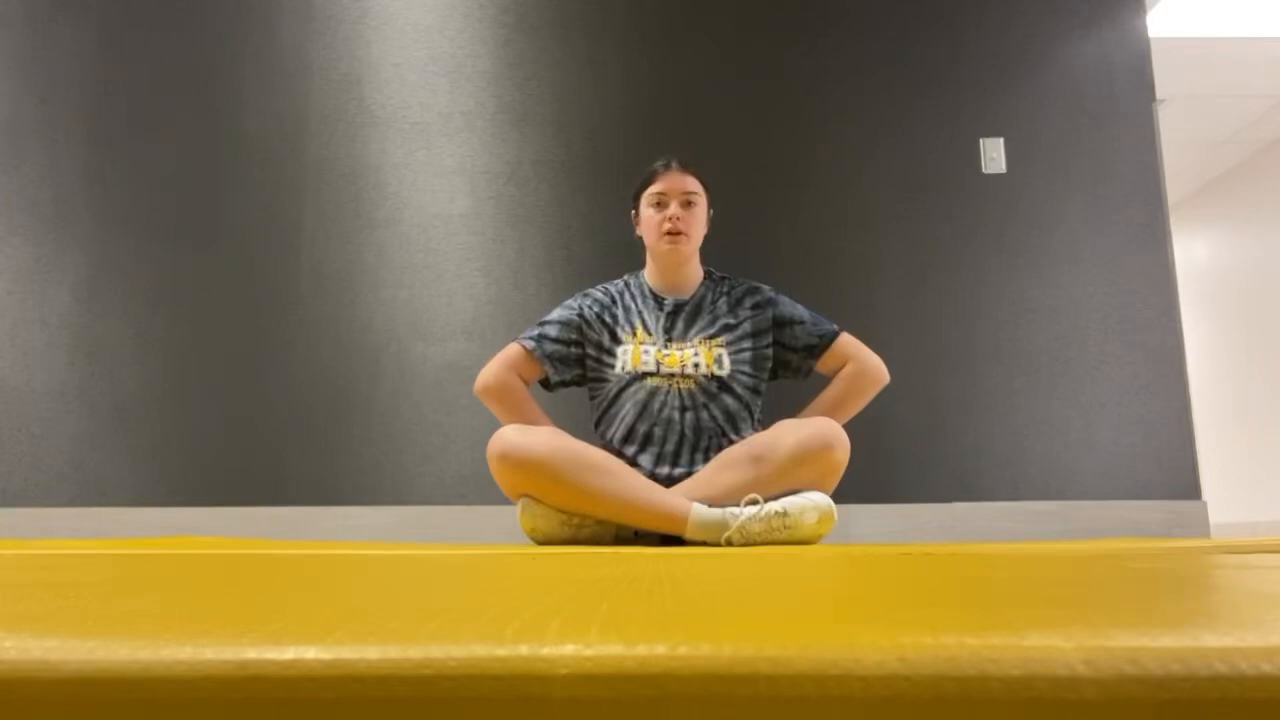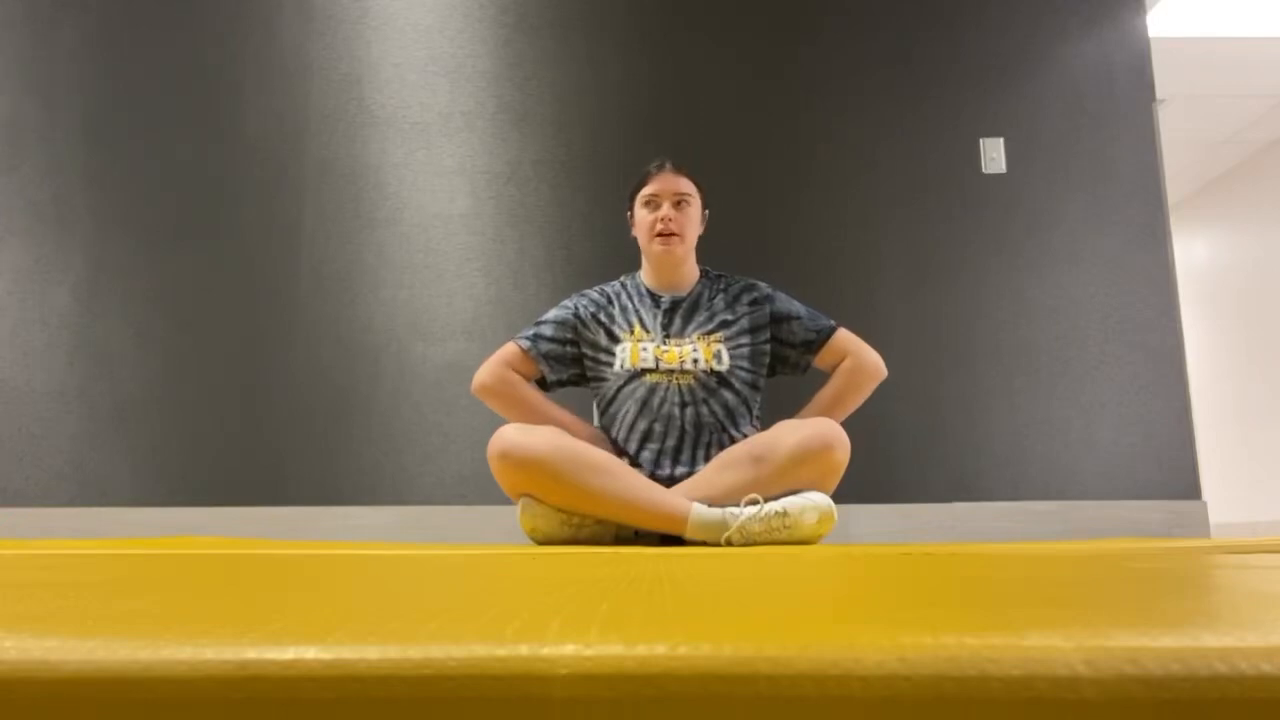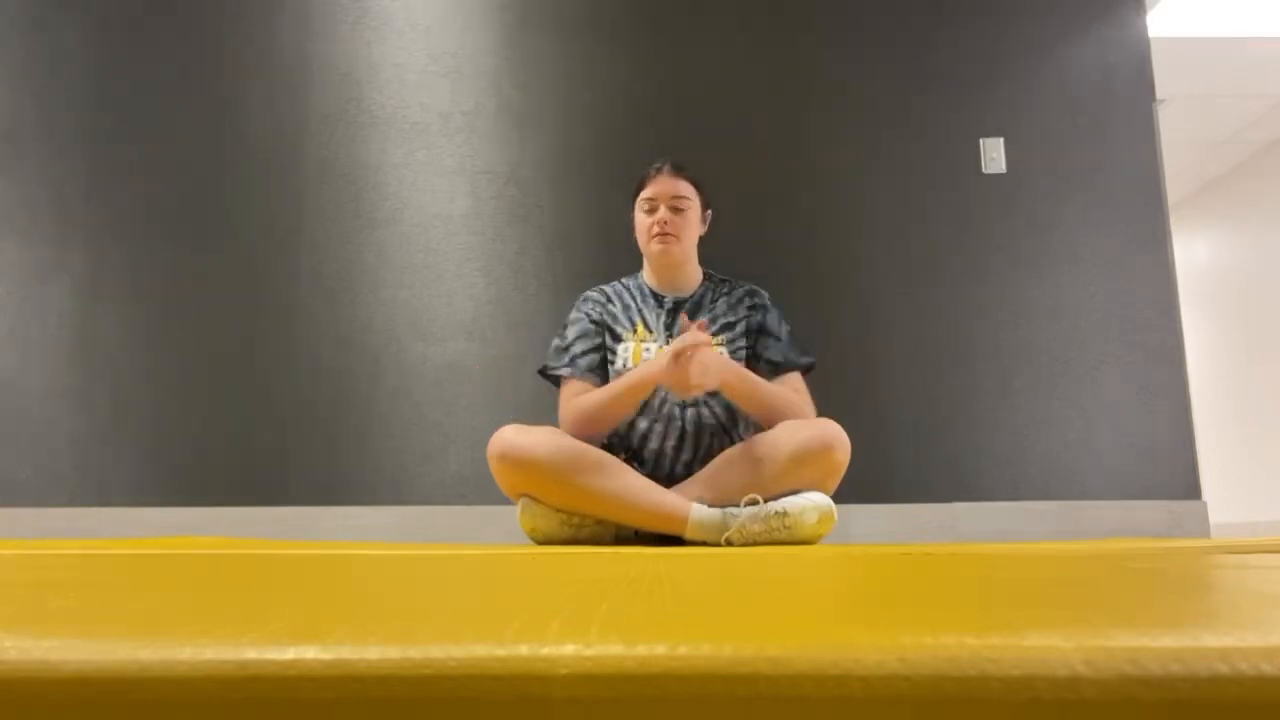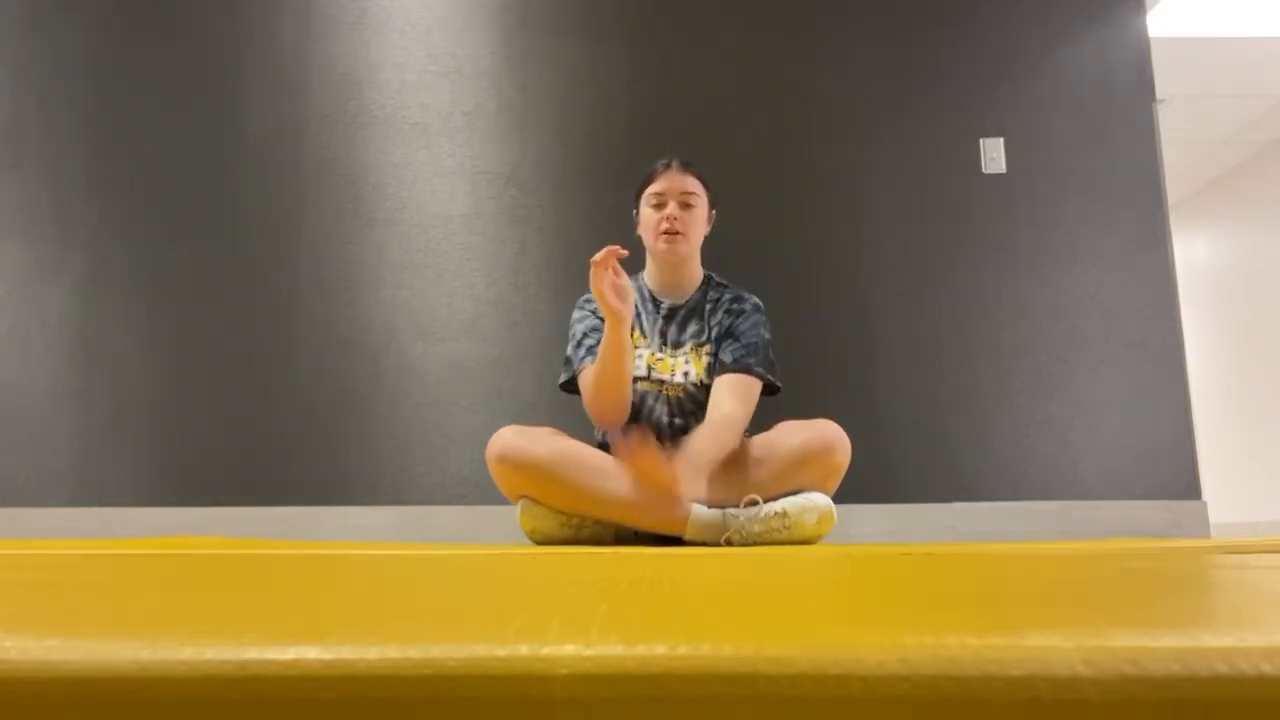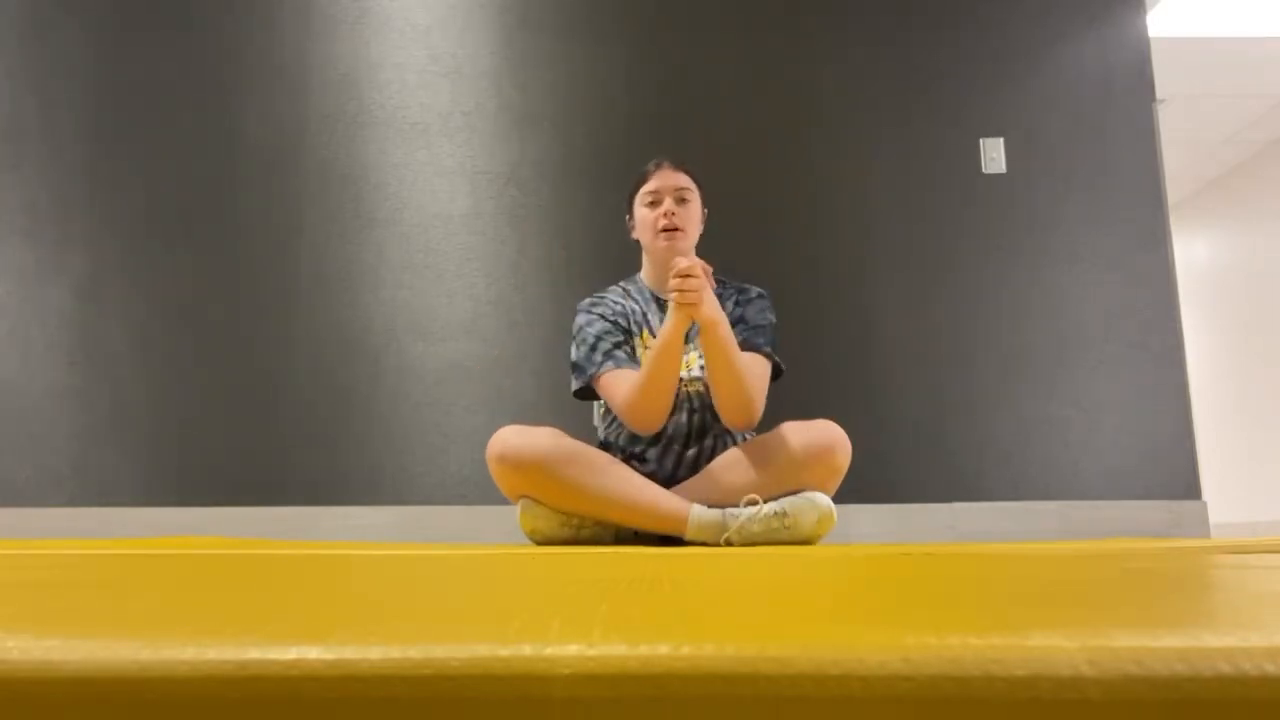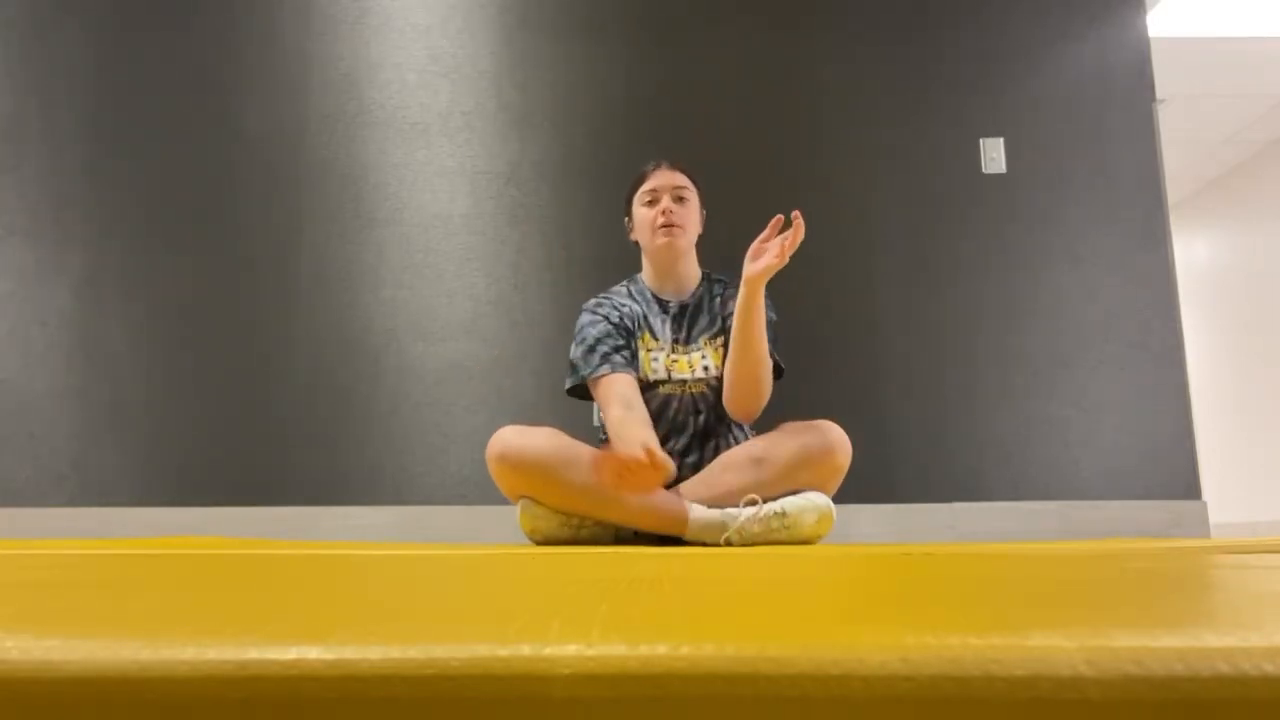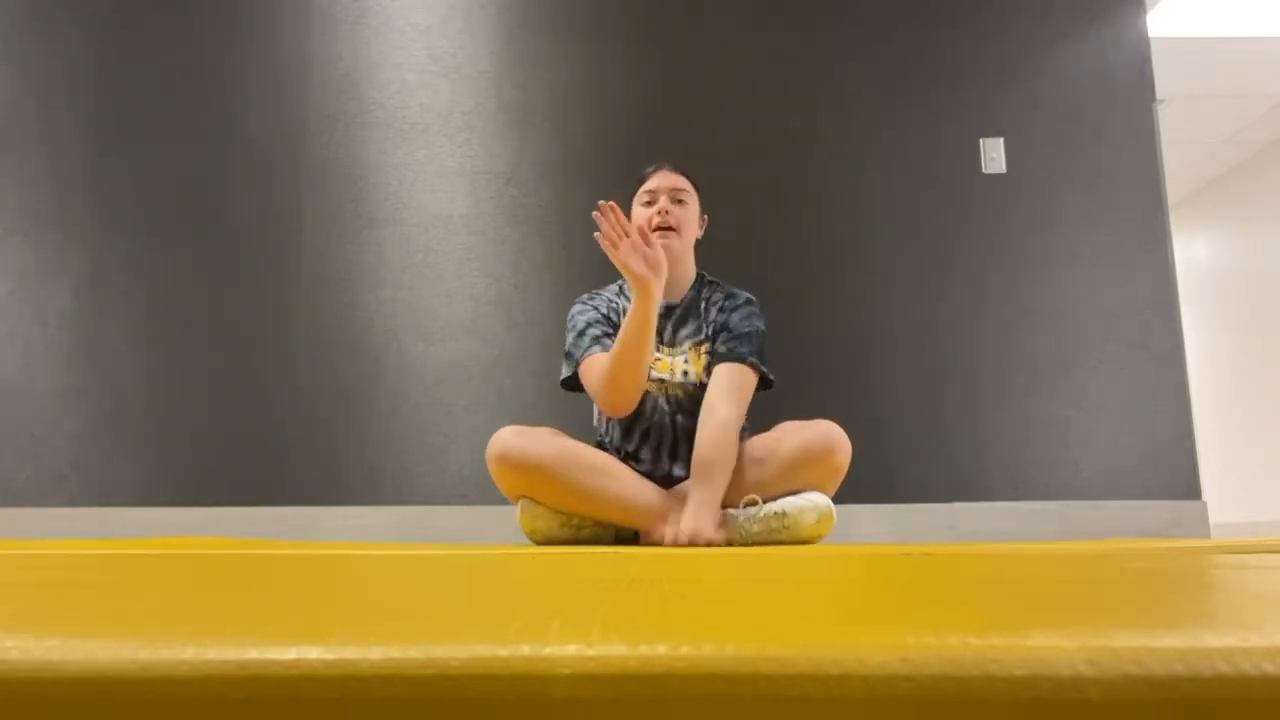
dt=0.7s
person 1, frame 1
left shoulder: (756, 307)
right shoulder: (596, 310)
left elbow: (867, 369)
right elbow: (495, 380)
left wrist: (786, 449)
right wrist: (565, 463)
left hip: (731, 492)
right hip: (620, 495)
left knee: (827, 440)
right knee: (508, 447)
left ankle: (608, 521)
right ankle: (715, 523)
person 1, frame 2
left shoulder: (753, 304)
right shoulder: (593, 310)
left elbow: (865, 364)
right elbow: (492, 377)
left wrist: (783, 446)
right wrist: (586, 437)
left hip: (731, 489)
right hip: (619, 493)
left knee: (828, 442)
right knee: (510, 445)
left ankle: (619, 522)
right ankle: (723, 523)
person 1, frame 3
left shoulder: (750, 306)
right shoulder: (597, 307)
left elbow: (801, 417)
right elbow: (577, 425)
left wrist: (726, 373)
right wrist: (654, 371)
left hip: (725, 485)
right hip: (620, 487)
left knee: (827, 440)
right knee: (510, 445)
left ankle: (599, 519)
right ankle: (722, 522)
person 1, frame 4
left shoulder: (740, 311)
right shoulder: (595, 307)
left elbow: (729, 417)
right elbow: (606, 415)
left wrist: (678, 472)
right wrist: (617, 321)
left hip: (718, 484)
right hip: (618, 488)
left knee: (826, 442)
right knee: (509, 447)
left ankle: (610, 522)
right ankle: (723, 523)
person 1, frame 5
left shoulder: (745, 303)
right shoulder: (601, 312)
left elbow: (743, 414)
right elbow: (641, 418)
left wrist: (709, 314)
right wrist: (679, 316)
right hip: (624, 484)
left knee: (827, 442)
right knee: (510, 447)
left ankle: (610, 521)
right ankle: (722, 524)
person 1, frame 6
left shoulder: (738, 302)
right shoulder: (604, 314)
left elbow: (745, 408)
right elbow: (624, 411)
left wrist: (752, 285)
right wrist: (640, 458)
right hip: (634, 485)
left knee: (827, 443)
right knee: (509, 447)
left ankle: (609, 522)
right ankle: (722, 524)
person 1, frame 7
left shoulder: (735, 309)
right shoulder: (594, 311)
left elbow: (724, 411)
right elbow: (615, 400)
left wrist: (701, 510)
right wrist: (646, 296)
left hip: (715, 483)
left knee: (828, 442)
right knee: (508, 447)
left ankle: (614, 522)
right ankle: (738, 520)
